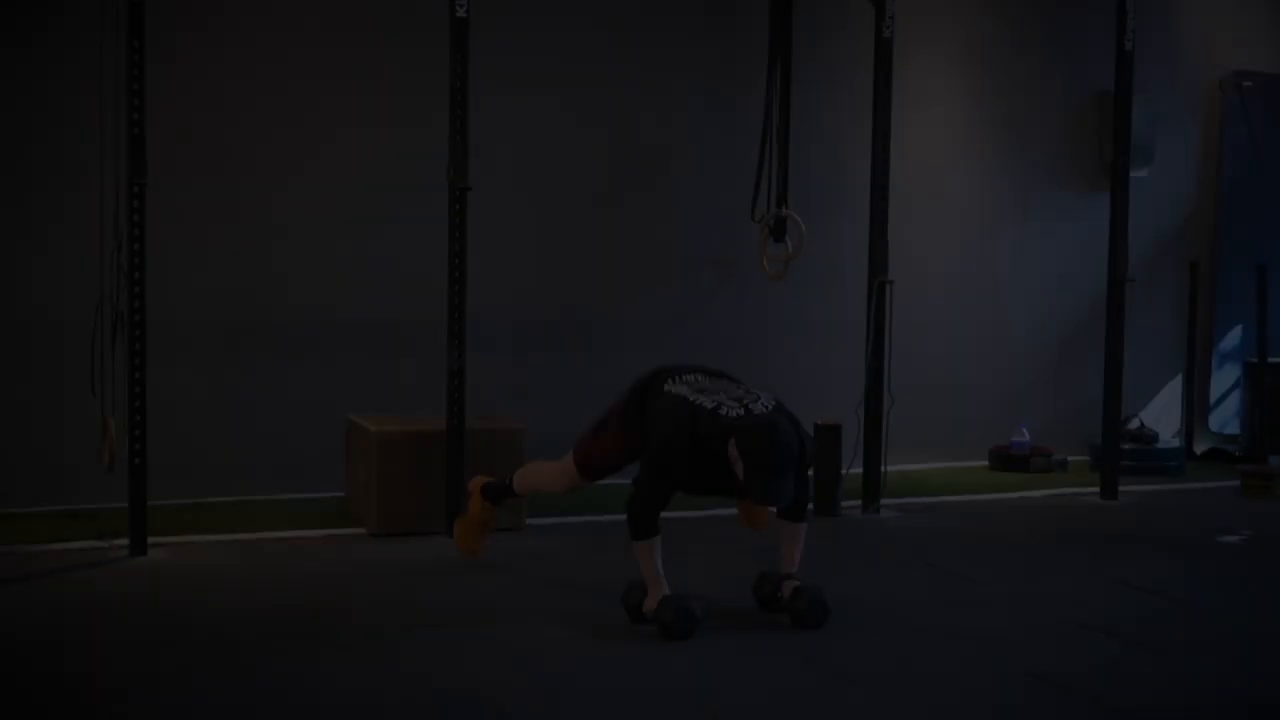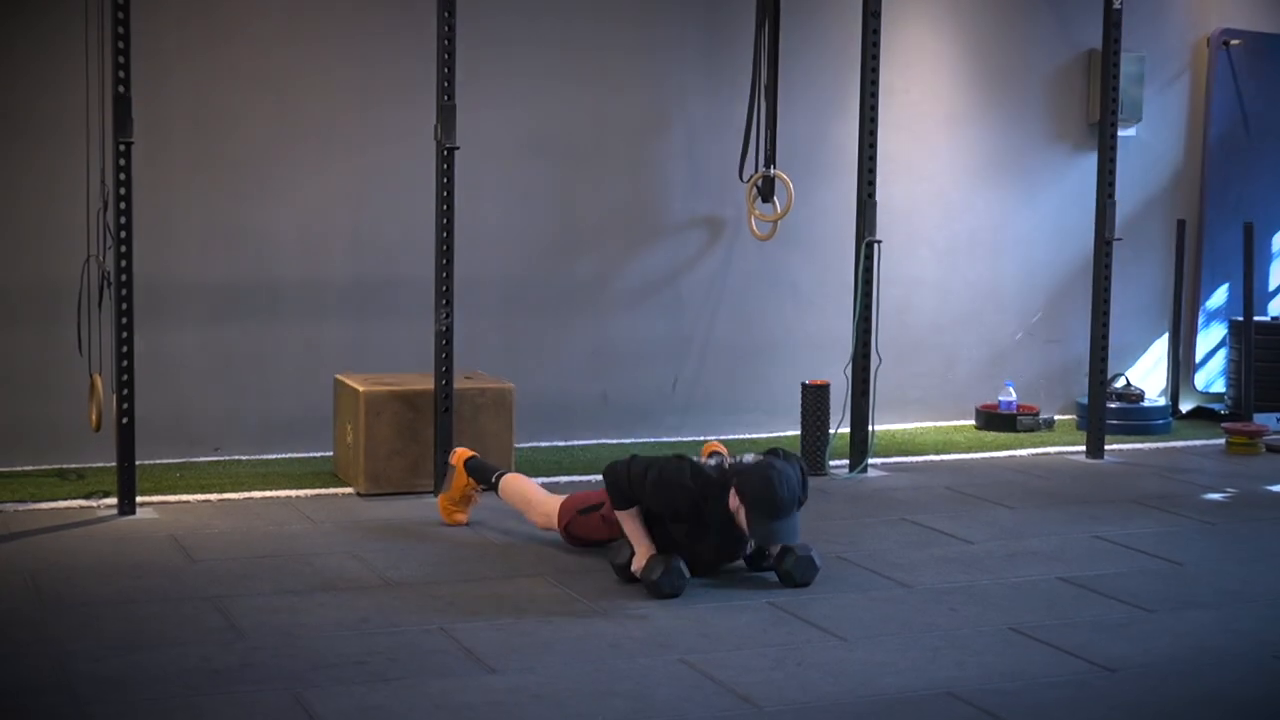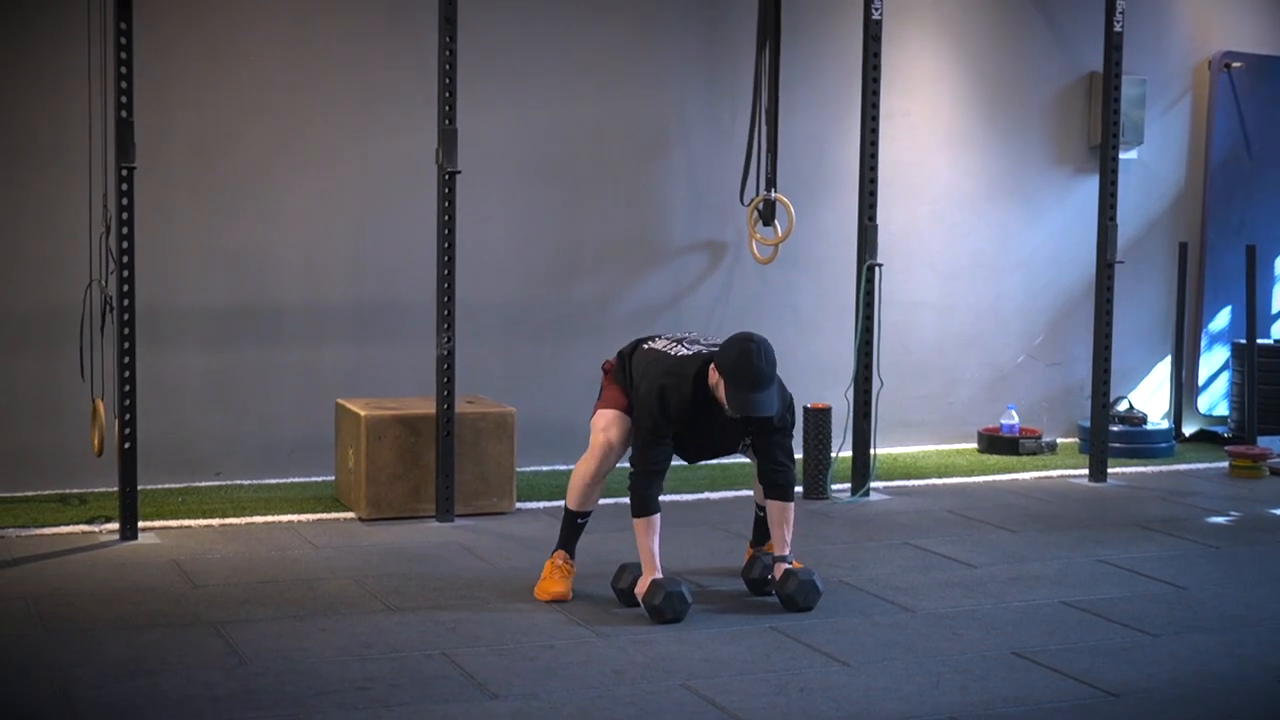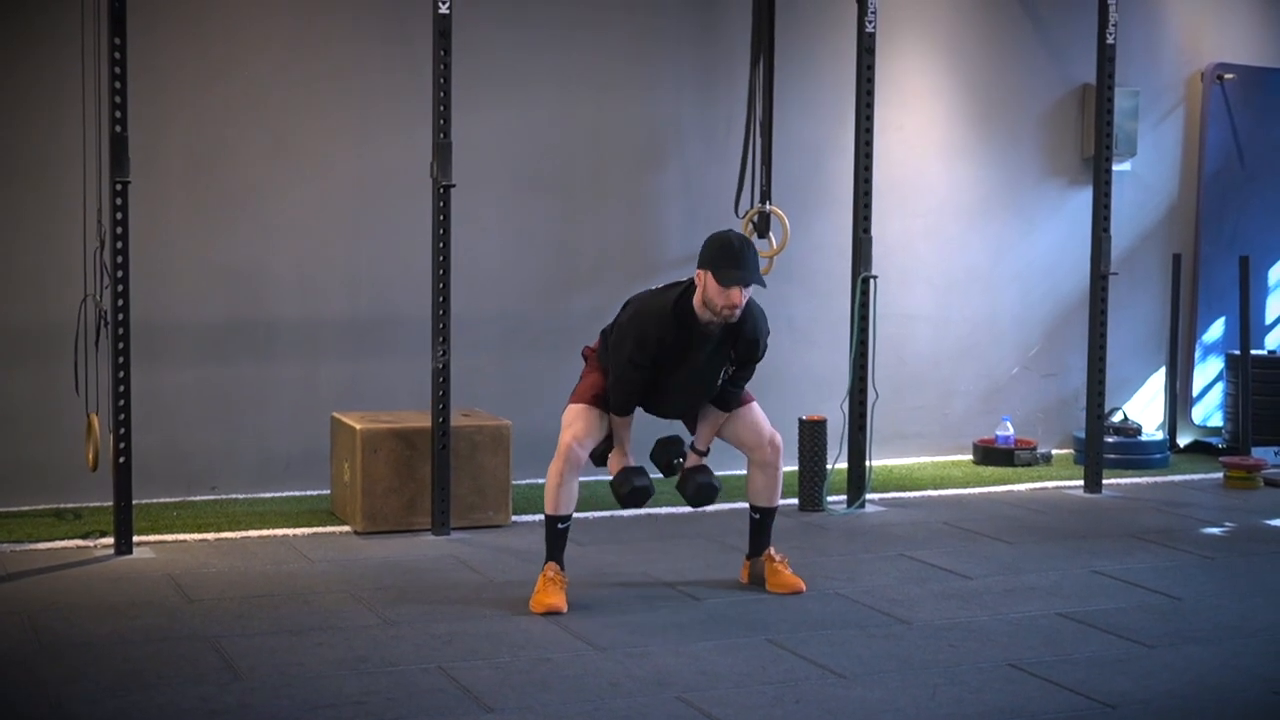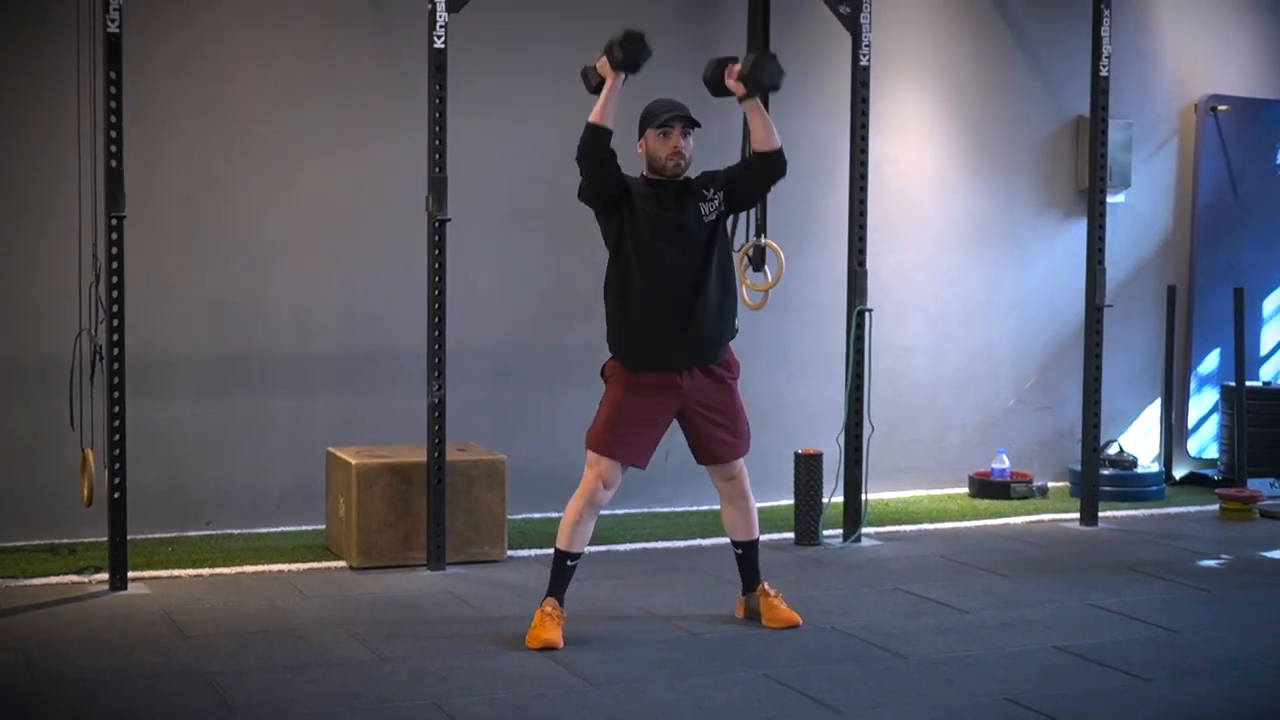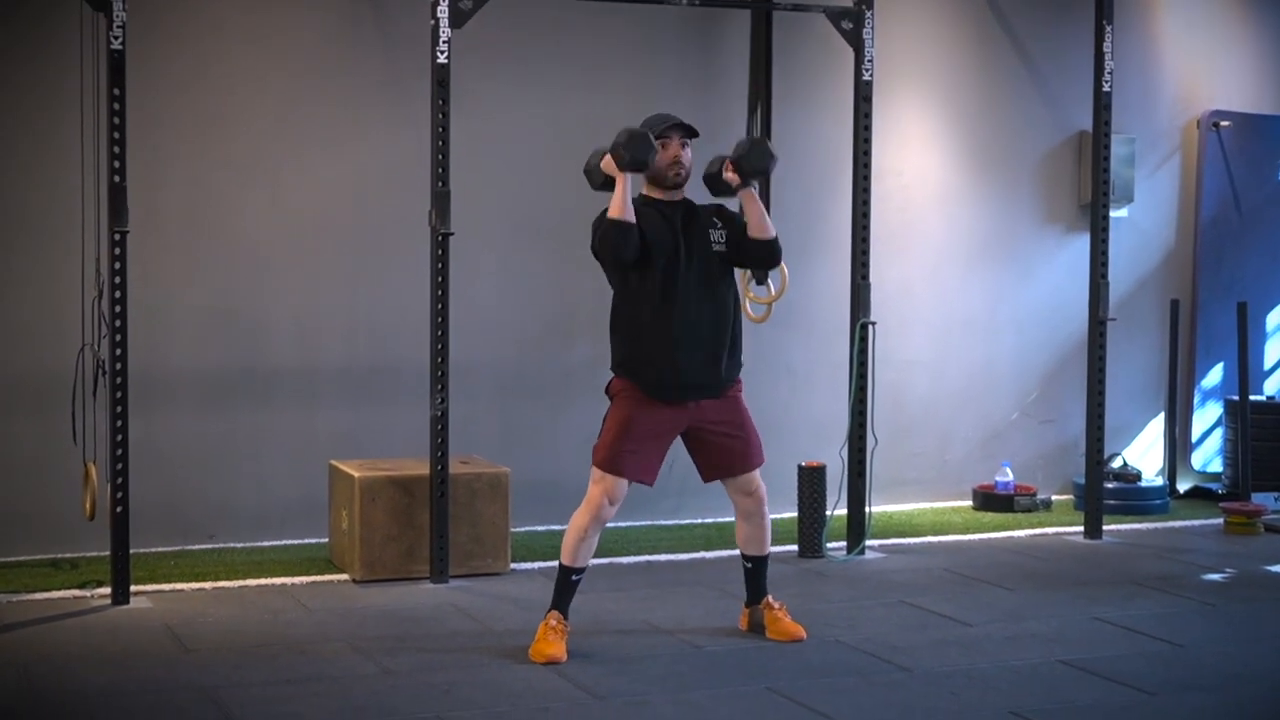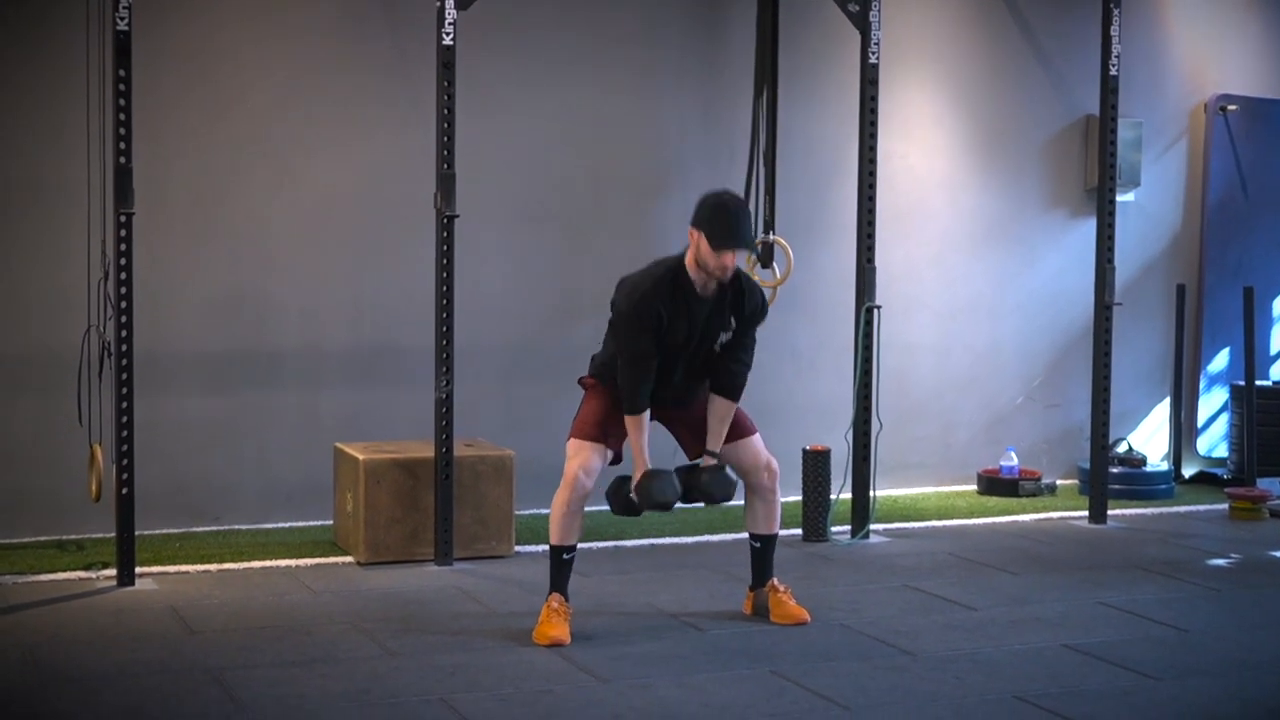
dt=0.7s
person 1, frame 1
left shoulder: (790, 439)
right shoulder: (684, 436)
left elbow: (794, 505)
right elbow: (643, 508)
left wrist: (790, 577)
right wrist: (657, 590)
right hip: (651, 399)
right knee: (565, 477)
left ankle: (745, 495)
right ankle: (487, 494)
person 1, frame 2
left shoulder: (789, 480)
right shoulder: (690, 485)
left elbow: (783, 463)
right elbow: (616, 477)
left wrist: (774, 536)
right wrist: (644, 550)
right hip: (639, 508)
right knee: (549, 511)
left ankle: (715, 457)
right ankle: (470, 468)
person 1, frame 3
left shoulder: (773, 396)
right shoulder: (666, 386)
left elbow: (779, 476)
right elbow: (647, 478)
left wrist: (783, 559)
right wrist: (651, 572)
right hip: (631, 376)
left knee: (774, 460)
right knee: (604, 448)
left ankle: (761, 548)
right ankle: (562, 558)
person 1, frame 4
left shoulder: (752, 326)
right shoulder: (648, 316)
left elbow: (724, 393)
right elbow: (624, 392)
left wrist: (698, 449)
right wrist: (621, 450)
left hip: (696, 386)
right hip: (619, 372)
left knee: (768, 445)
right knee: (573, 446)
left ankle: (760, 559)
right ankle: (553, 570)
person 1, frame 5
left shoulder: (712, 192)
right shoulder: (623, 197)
left elbow: (769, 166)
right elbow: (591, 157)
left wrist: (749, 96)
right wrist: (611, 85)
left hip: (710, 369)
right hip: (641, 373)
left knee: (735, 482)
right knee: (597, 485)
left ankle: (754, 594)
right ankle: (552, 605)
person 1, frame 6
left shoulder: (715, 219)
right shoulder: (629, 217)
left elbow: (766, 255)
right elbow: (616, 256)
left wrist: (746, 188)
right wrist: (621, 180)
left hip: (716, 389)
right hip: (646, 391)
left knee: (753, 497)
right knee: (601, 500)
left ankle: (759, 607)
right ankle: (556, 619)
person 1, frame 7
left shoulder: (747, 297)
right shoulder: (643, 293)
left elbow: (728, 380)
right elbow: (635, 387)
left wrist: (712, 453)
right wrist: (642, 466)
left hip: (690, 388)
right hip: (618, 385)
left knee: (764, 469)
right knee: (578, 476)
left ankle: (763, 588)
right ankle: (557, 601)
